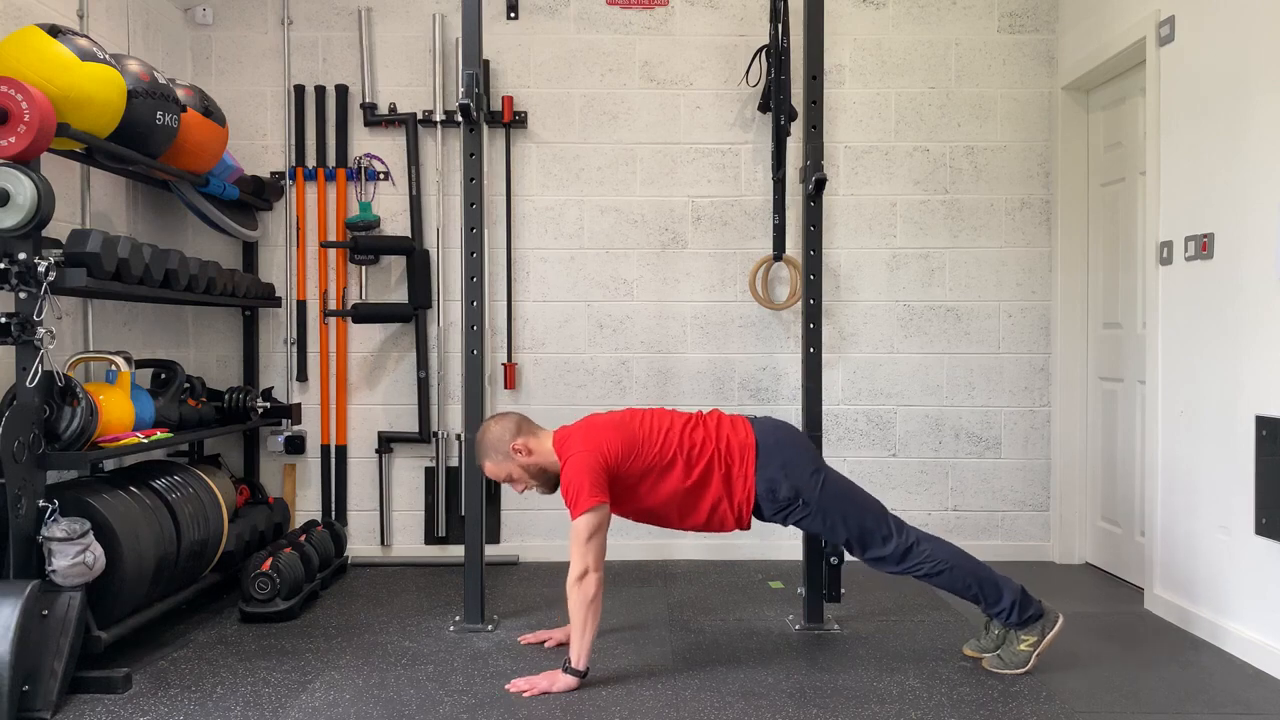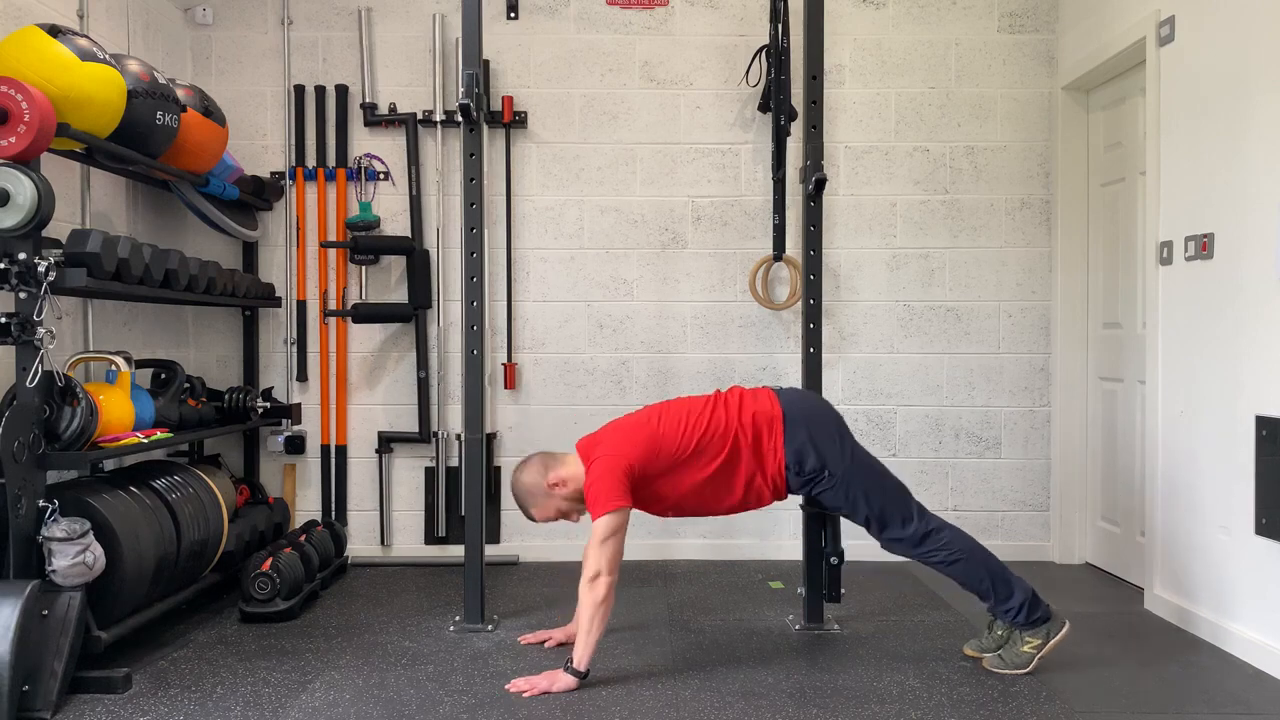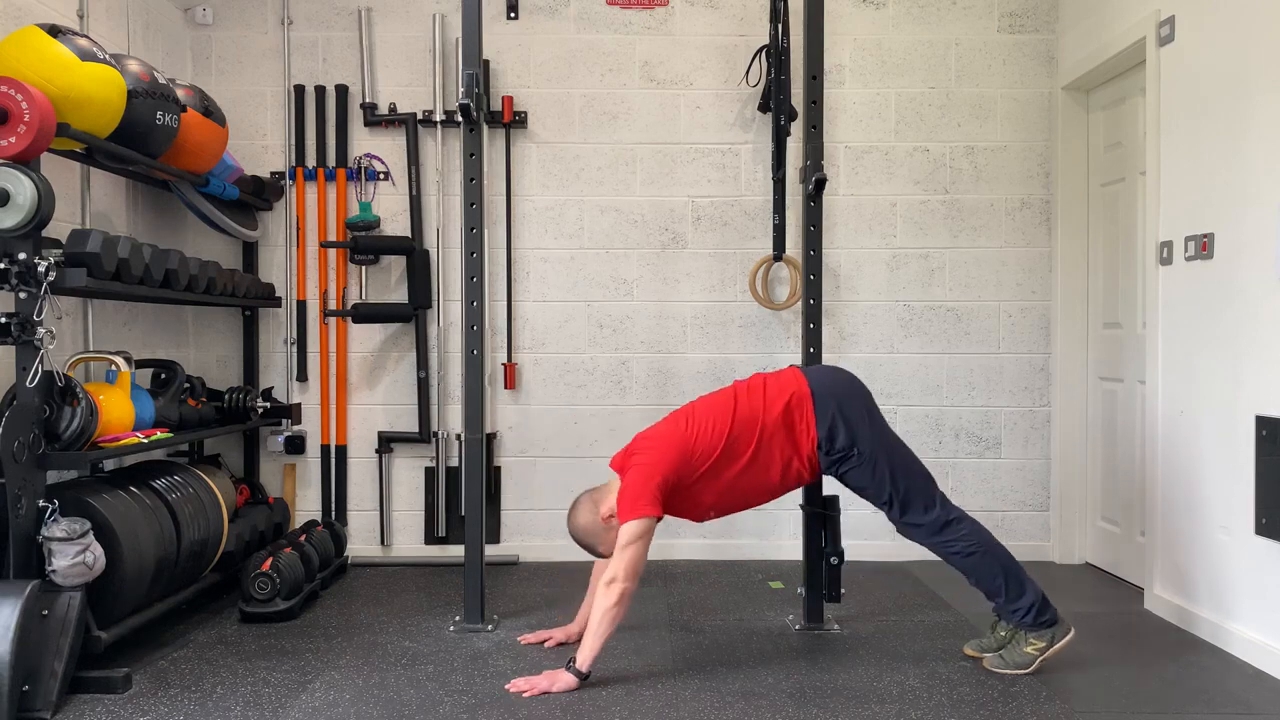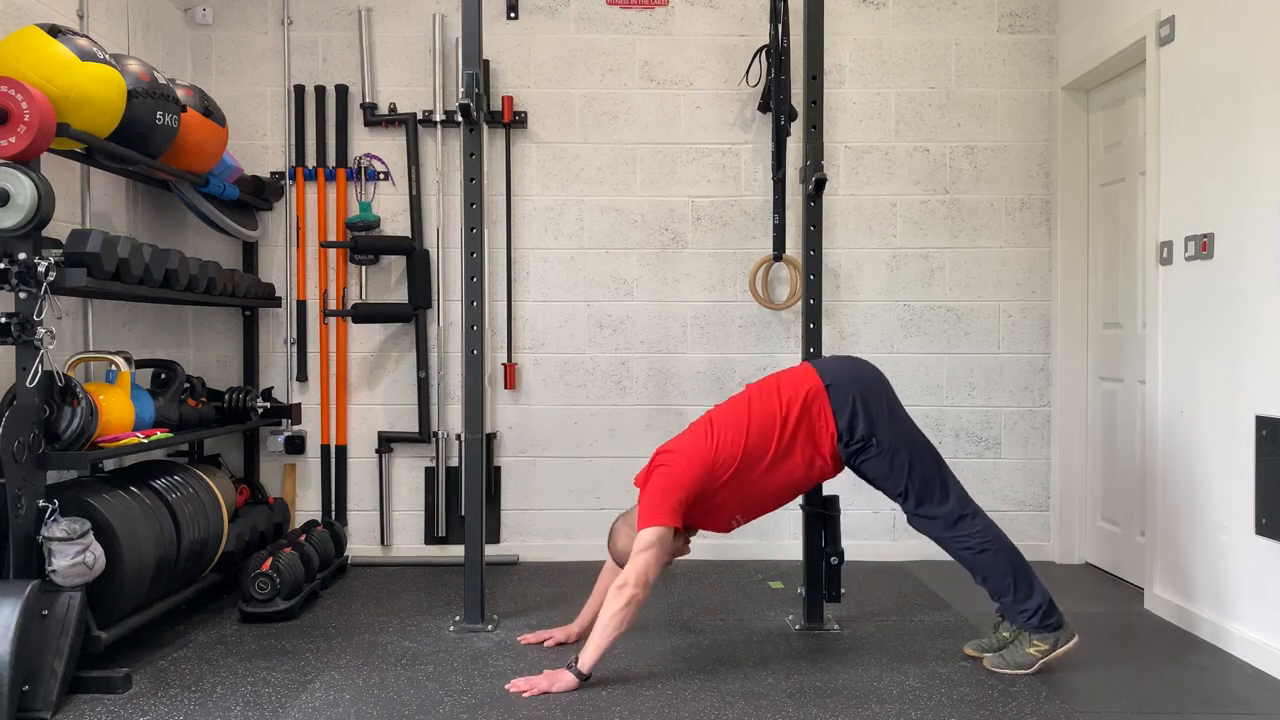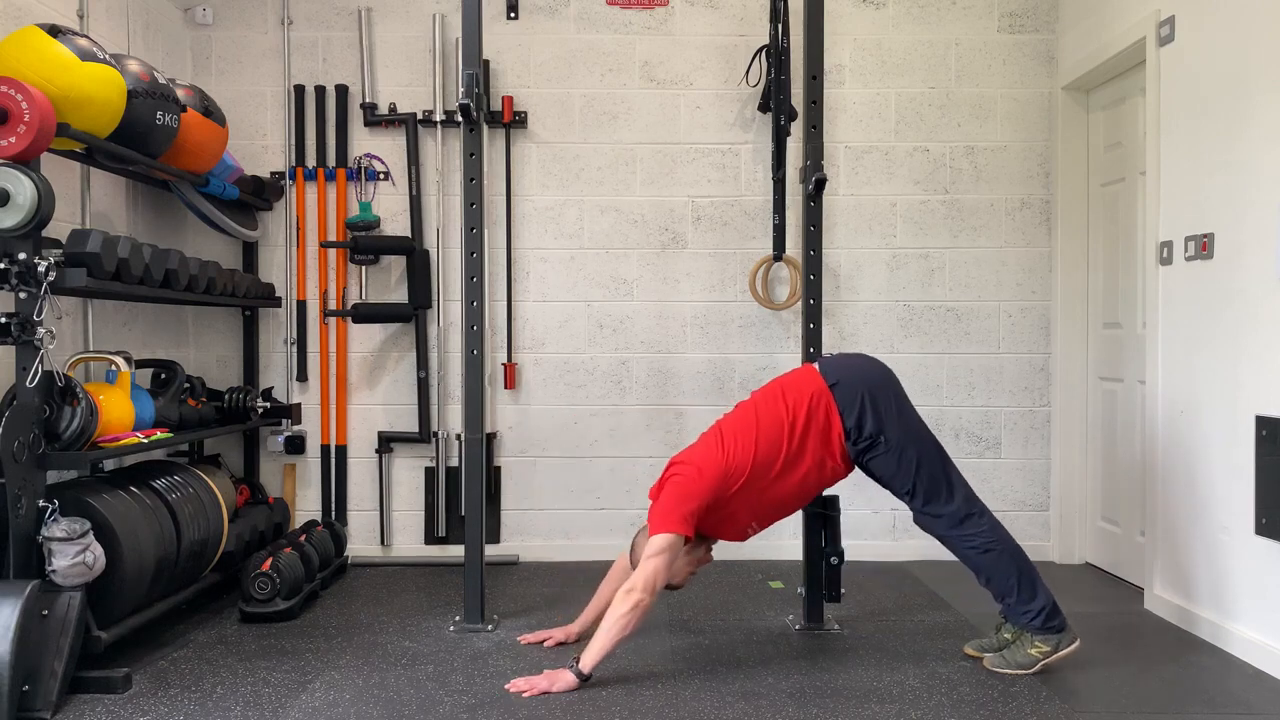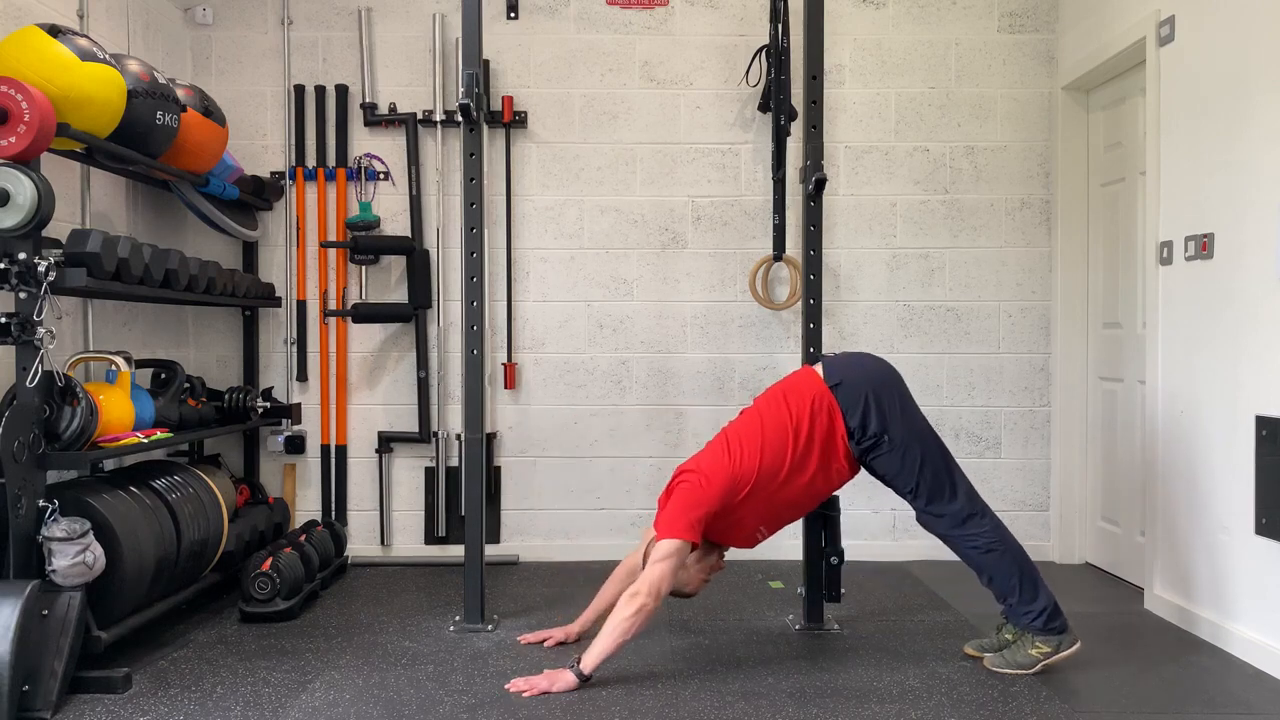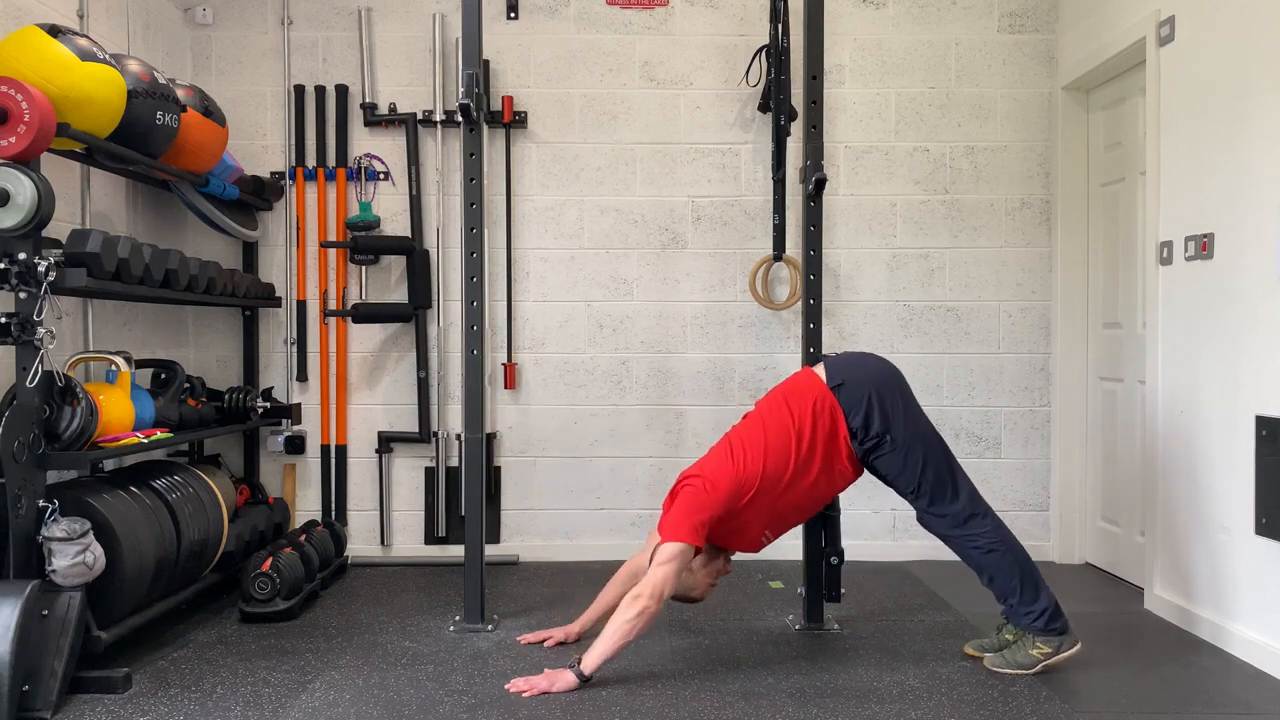
dt=0.2s
person 1, frame 1
left shoulder: (578, 460)
right shoulder: (582, 443)
left elbow: (585, 571)
right elbow: (589, 567)
left wrist: (572, 669)
right wrist: (575, 627)
left hip: (765, 472)
right hip: (756, 460)
left knee: (889, 544)
right knee: (883, 543)
left ankle: (1026, 617)
right ankle: (1006, 615)
person 1, frame 2
left shoulder: (604, 466)
right shoulder: (603, 454)
left elbow: (599, 574)
right elbow: (600, 571)
left wrist: (573, 670)
right wrist: (575, 626)
left hip: (792, 441)
right hip: (783, 428)
left knee: (908, 530)
right knee: (905, 530)
left ankle: (1032, 618)
right ankle: (1010, 614)
person 1, frame 3
left shoulder: (644, 477)
right shoulder: (637, 472)
left elbow: (619, 580)
right elbow: (611, 560)
left wrist: (576, 670)
right wrist: (576, 625)
left hip: (823, 416)
right hip: (810, 408)
left knee: (927, 517)
right knee: (923, 517)
left ankle: (1037, 621)
right ankle: (1016, 616)
person 1, frame 4
left shoulder: (669, 487)
right shoulder: (669, 485)
left elbow: (631, 588)
right elbow: (622, 567)
left wrist: (577, 671)
right wrist: (576, 627)
left hip: (842, 405)
right hip: (832, 398)
left knee: (942, 512)
right knee: (936, 513)
left ankle: (1042, 625)
right ankle: (1020, 617)
person 1, frame 5
left shoulder: (684, 495)
right shoulder: (685, 492)
left elbow: (638, 593)
right elbow: (627, 565)
left wrist: (577, 672)
right wrist: (576, 628)
left hip: (851, 401)
right hip: (842, 396)
left knee: (949, 512)
right knee: (942, 512)
left ankle: (1044, 627)
right ankle: (1023, 618)
person 1, frame 6
left shoulder: (692, 501)
right shoulder: (690, 501)
left elbow: (644, 596)
right elbow: (635, 564)
left wrist: (578, 673)
right wrist: (576, 627)
left hip: (855, 399)
right hip: (845, 395)
left knee: (952, 512)
right knee: (945, 512)
left ankle: (1044, 628)
right ankle: (1023, 619)
person 1, frame 7
left shoulder: (698, 505)
right shoulder: (695, 505)
left elbow: (646, 597)
right elbow: (638, 566)
left wrist: (578, 672)
right wrist: (576, 627)
left hip: (857, 400)
right hip: (849, 395)
left knee: (954, 512)
right knee: (947, 513)
left ankle: (1046, 629)
right ankle: (1024, 620)
